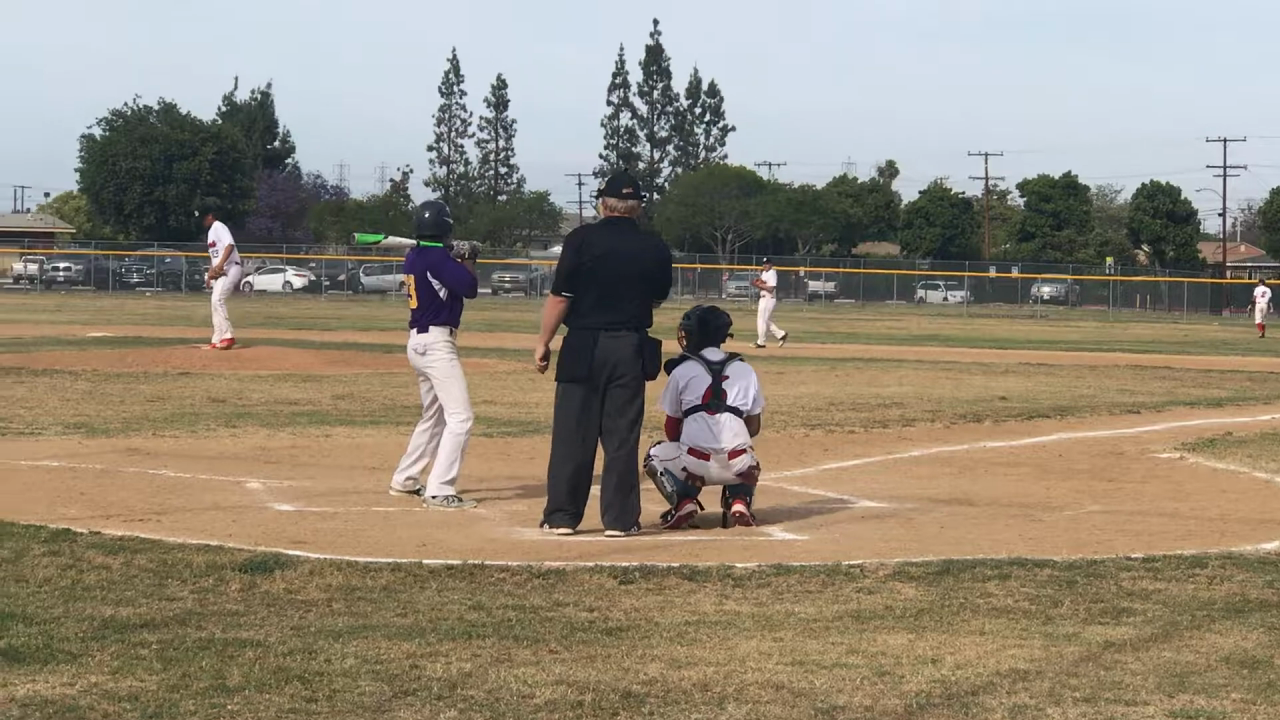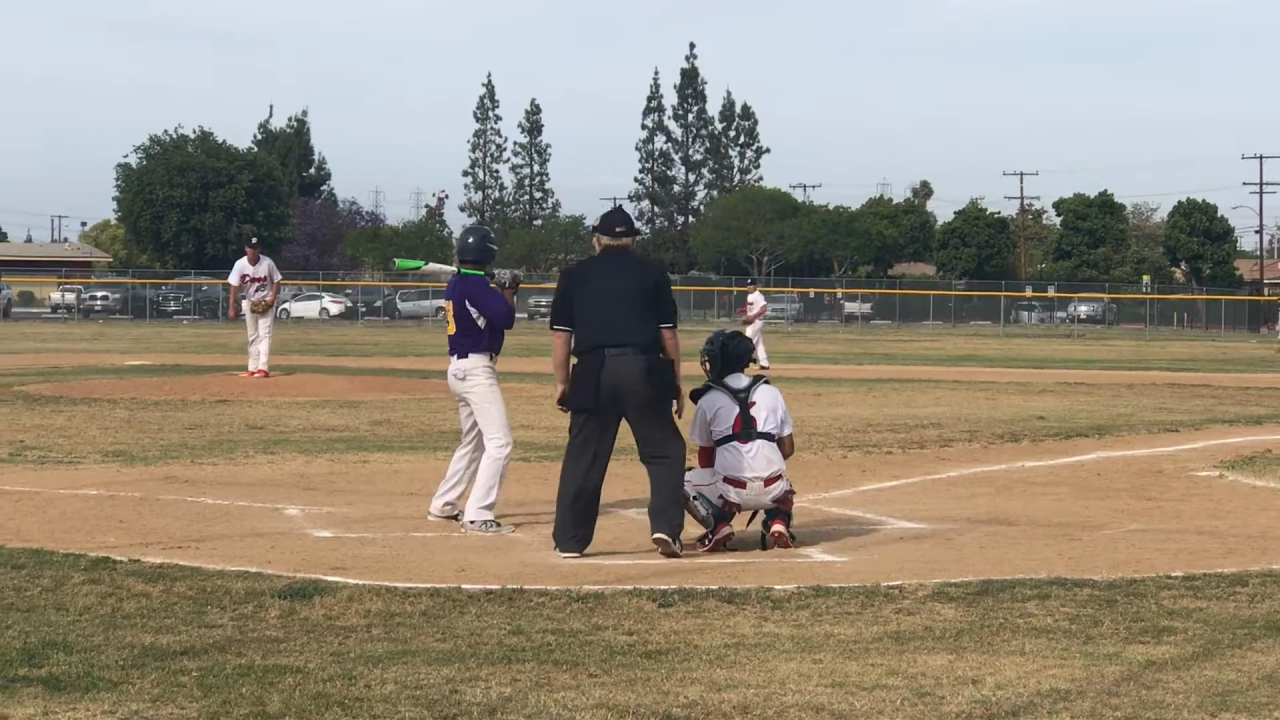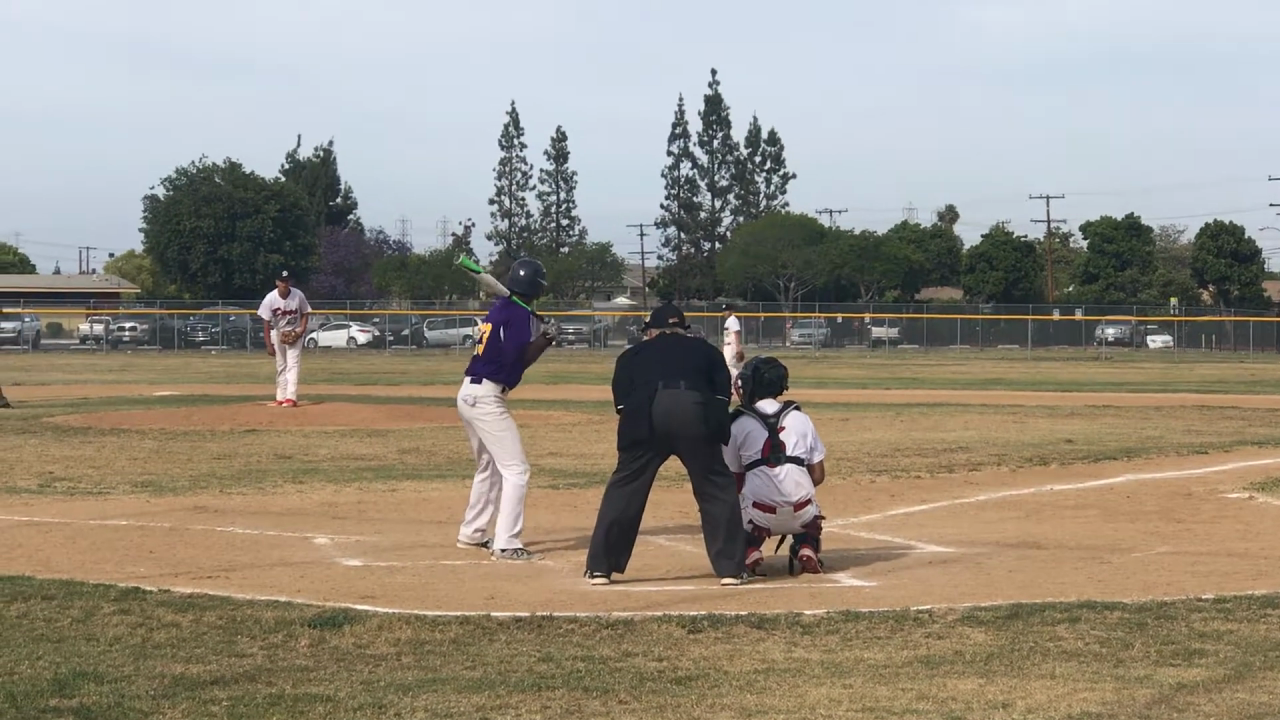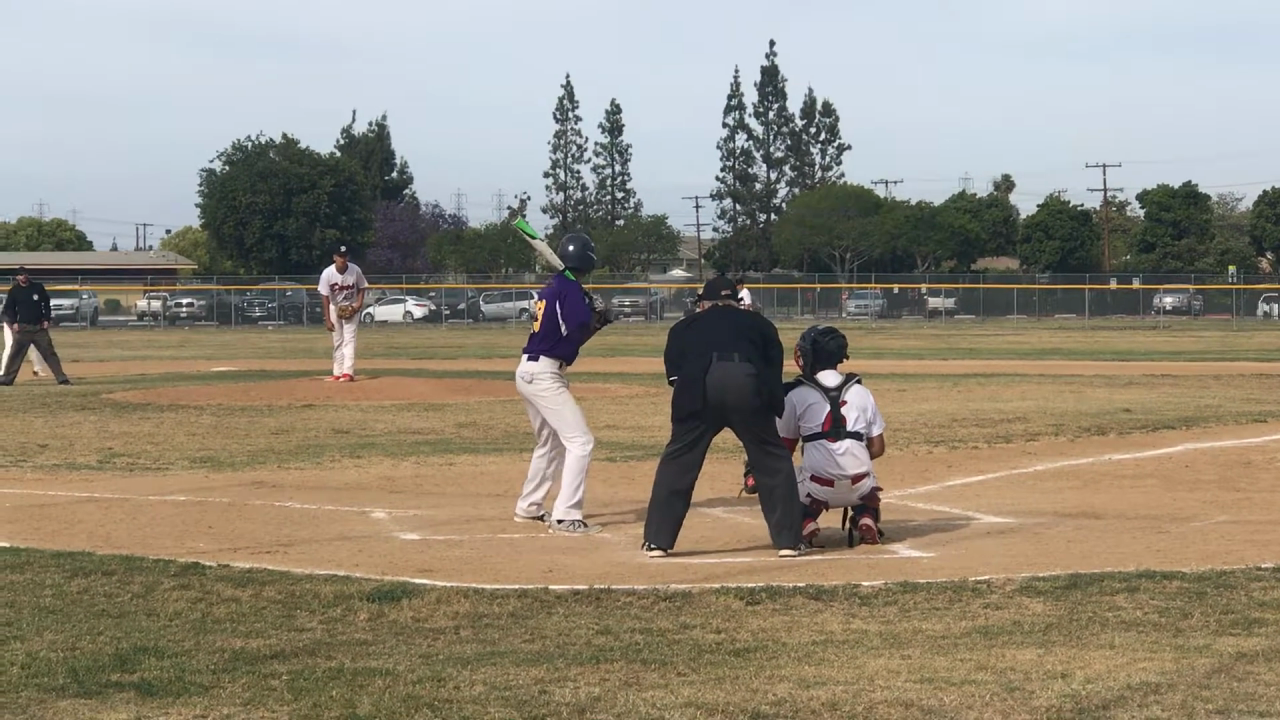
dt=1s
person 1, frame 1
left shoulder: (581, 239)
right shoulder: (656, 248)
left elbow: (560, 297)
left wrist: (543, 343)
left hip: (583, 347)
right hip: (631, 349)
left knee: (572, 434)
right knee: (622, 437)
left ankle: (561, 516)
right ankle: (620, 519)
person 1, frame 2
left shoulder: (574, 274)
right shoulder: (652, 274)
left elbow: (561, 333)
right elbow: (667, 333)
left wrist: (562, 382)
right wrist: (675, 382)
left hip: (593, 372)
right hip: (642, 370)
left knee: (583, 459)
right knee: (664, 451)
left ankle: (568, 541)
right ankle: (667, 528)
person 1, frame 3
left shoulder: (632, 354)
right shoulder: (706, 350)
left elbow: (624, 407)
right elbow: (721, 399)
left wrist: (637, 454)
left hip: (646, 412)
right hip: (695, 409)
left knee: (624, 486)
right knee: (718, 487)
left ankle: (599, 568)
right ankle: (731, 568)
person 1, frame 4
left shoulder: (684, 326)
right shoulder: (759, 323)
left elbow: (674, 373)
right elbow: (774, 367)
right wrist: (770, 403)
left hip: (699, 387)
right hip: (748, 384)
left knee: (677, 460)
right knee: (774, 460)
left ankle: (657, 541)
right ankle: (788, 540)
person 2, frame 1
left shoulder: (414, 256)
right shoulder: (437, 256)
right elbow: (470, 288)
left wrist: (455, 258)
right wrist: (467, 260)
left hip: (420, 341)
right hip: (436, 343)
left knee: (434, 417)
right knee: (460, 417)
left ankle: (404, 480)
right ankle: (439, 491)
person 2, frame 2
left shoulder: (456, 283)
right shoulder: (475, 284)
right elbow: (506, 319)
left wrist: (500, 290)
right wrist: (508, 291)
left hip: (461, 367)
right hip: (476, 369)
left knee: (473, 442)
right knee: (499, 442)
left ankle: (443, 505)
right ankle: (477, 516)
person 2, frame 3
left shoulder: (500, 309)
right shoulder: (519, 314)
right elbow: (516, 356)
left wrist: (543, 342)
right wrist: (542, 339)
left hip: (472, 394)
right hip: (486, 397)
left knee: (489, 467)
right knee: (516, 470)
left ankle: (472, 533)
right ankle: (507, 545)
person 2, frame 4
left shoulder: (553, 287)
right shoulder: (571, 289)
right elbow: (576, 331)
left wrist: (599, 322)
right wrist: (596, 313)
left hip: (531, 371)
right hip: (544, 375)
left knee: (550, 443)
right knee: (580, 442)
left ankle: (529, 507)
right ankle: (565, 517)
person 3, frame 1
left shoulder: (682, 370)
right shoulder: (745, 370)
left elbow: (672, 427)
right elbow: (754, 427)
left hip: (696, 464)
right hip: (737, 465)
left knee: (656, 456)
right knee: (748, 461)
left ankle: (682, 501)
right ankle: (740, 502)
person 3, frame 2
left shoulder: (708, 400)
right shoulder: (772, 392)
left elbow: (705, 458)
right elbow: (787, 448)
left hip: (731, 491)
right hip: (771, 490)
left knee: (686, 481)
left ankle: (718, 525)
right ankle: (778, 523)
person 3, frame 3
left shoulder: (739, 425)
right shoulder: (802, 419)
left elbow: (734, 483)
right elbow: (818, 476)
left hip: (760, 516)
right hip: (802, 515)
left ankle: (749, 551)
right ankle: (807, 550)
person 3, frame 4
left shoulder: (797, 395)
right shoulder: (861, 392)
left elbow: (784, 449)
right elbow: (877, 448)
left hip: (818, 489)
right hip: (859, 488)
left ankle: (805, 522)
right ankle: (867, 521)
